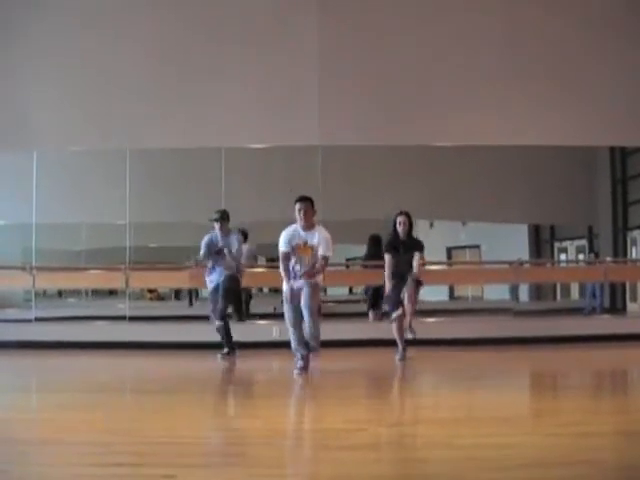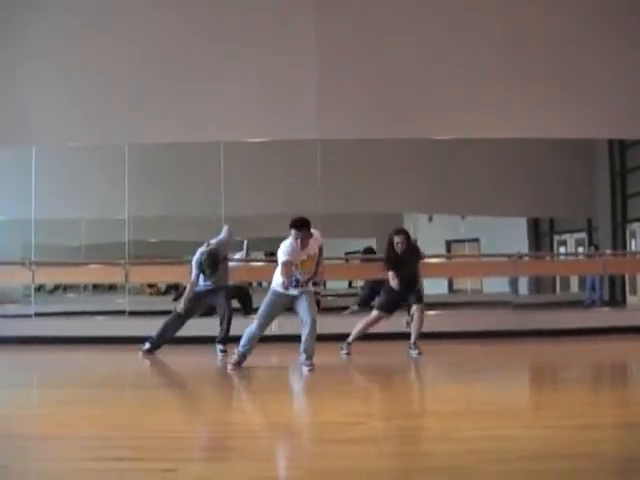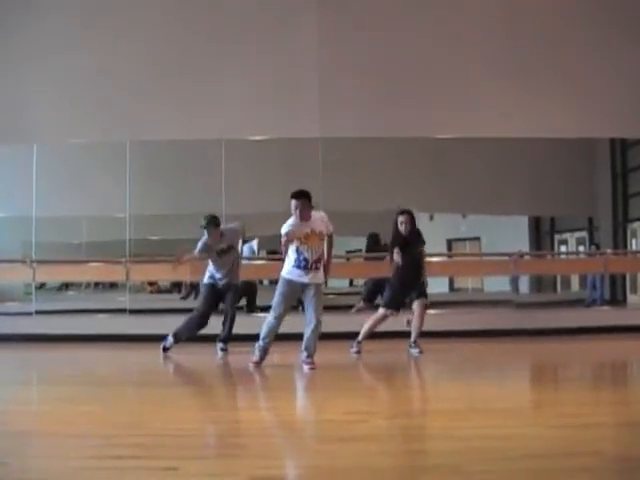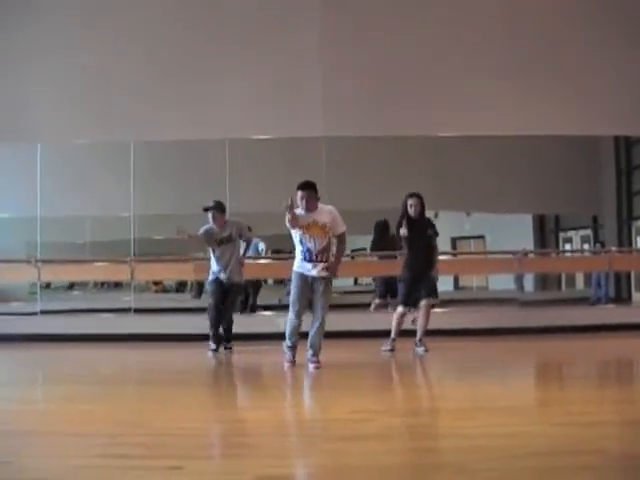
dt=0.7s
person 1, frame 1
left shoulder: (323, 235)
right shoulder: (288, 233)
left elbow: (324, 263)
right elbow: (283, 261)
left wrist: (314, 273)
right wrist: (288, 285)
left hip: (310, 282)
right hip: (291, 284)
left knee: (309, 311)
right knee: (293, 324)
left ankle: (313, 343)
right ankle: (301, 358)
person 1, frame 2
left shoulder: (316, 236)
right shoulder: (286, 248)
right elbow: (285, 265)
left wrist: (317, 268)
right wrist: (285, 276)
left hip: (304, 290)
right hip: (280, 289)
left knee: (310, 320)
right knee: (259, 322)
left ankle: (306, 358)
right ankle: (240, 354)
person 1, frame 3
left shoulder: (322, 218)
right shoulder: (289, 226)
left elbow: (329, 236)
right elbow: (286, 238)
left wrist: (327, 261)
right wrist: (286, 242)
left hip: (315, 279)
right hip: (290, 277)
left knee: (314, 319)
right knee: (276, 315)
left ankle: (307, 356)
right ankle: (261, 350)
person 1, frame 4
left shoulder: (330, 212)
right shoulder: (294, 215)
left elbow: (341, 238)
right elbow: (292, 224)
left wrist: (336, 263)
right wrist: (290, 214)
left hip: (323, 272)
right hip: (301, 270)
left knee: (319, 315)
right knee: (295, 312)
left ankle: (313, 354)
right ankle: (290, 349)
person 2, frame 1
left shoulder: (416, 243)
right shoulder: (391, 241)
left elbow: (418, 260)
right elbow: (388, 263)
left wrist: (415, 274)
right wrist: (388, 281)
left hip: (410, 278)
right hip: (395, 281)
left knee: (409, 292)
right knee: (397, 315)
left ankle: (409, 324)
right ankle: (401, 349)
person 2, frame 2
left shoulder: (414, 251)
right shoulder: (390, 257)
right elbow: (392, 279)
left wrist: (419, 283)
right wrist: (393, 281)
left hip: (412, 287)
right hip: (393, 289)
left knee: (418, 309)
right knee: (375, 316)
left ankle: (413, 344)
right ankle: (348, 342)
person 2, frame 3
left shoulder: (417, 235)
right shoulder: (396, 241)
right elbow: (395, 260)
left wrist: (423, 274)
right wrist: (396, 257)
left hip: (416, 280)
right hip: (398, 281)
left knee: (419, 306)
right knee: (383, 313)
left ankle: (413, 343)
right ankle: (358, 341)
person 2, frame 4
left shoulder: (428, 224)
right shoulder: (404, 224)
left elbow: (434, 247)
right elbow: (403, 235)
left wrist: (435, 267)
right wrist: (403, 233)
left hip: (427, 272)
right hip: (409, 272)
left knee: (425, 305)
right knee: (402, 309)
left ankle: (419, 341)
right ankle: (392, 339)
person 3, frame 1
left shoulder: (235, 238)
right shoulder: (209, 239)
left elbow: (238, 263)
right elbow: (202, 258)
left wrist: (230, 257)
right wrist: (200, 259)
left hip: (231, 277)
right hip: (214, 280)
right knee: (216, 314)
left ankle: (220, 318)
right ankle: (229, 346)
person 3, frame 2
left shoulder: (223, 243)
right shoulder: (198, 258)
left elbow: (227, 228)
right elbow: (193, 281)
right wrist: (184, 301)
left hip: (219, 286)
right hip: (200, 288)
left knee: (227, 312)
right knee: (179, 314)
left ankle: (221, 343)
right ankle: (154, 343)
person 3, frame 3
left shoulder: (233, 232)
right shoulder: (205, 243)
left elbow: (243, 233)
right elbow: (196, 255)
left wrist: (238, 255)
right wrist: (182, 260)
left hip: (230, 281)
right hip: (212, 281)
left knee: (230, 312)
right knee: (202, 312)
left ankle: (222, 341)
right ankle: (174, 337)
person 3, frame 4
left shoulder: (236, 226)
right shoulder: (208, 230)
left elbow: (249, 239)
right elbow: (197, 239)
left wrist: (243, 257)
right wrist: (187, 235)
left hip: (234, 277)
right hip: (216, 276)
left knee: (227, 312)
right knee: (214, 306)
left ankle: (226, 340)
right ankle: (215, 339)
